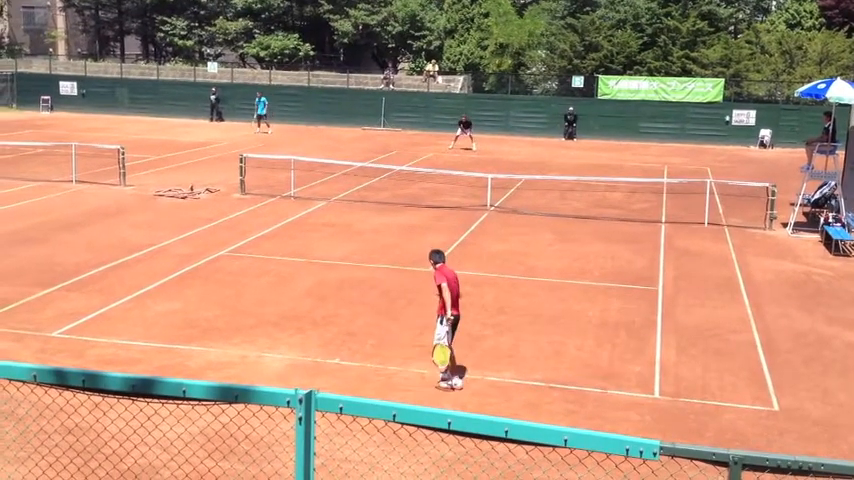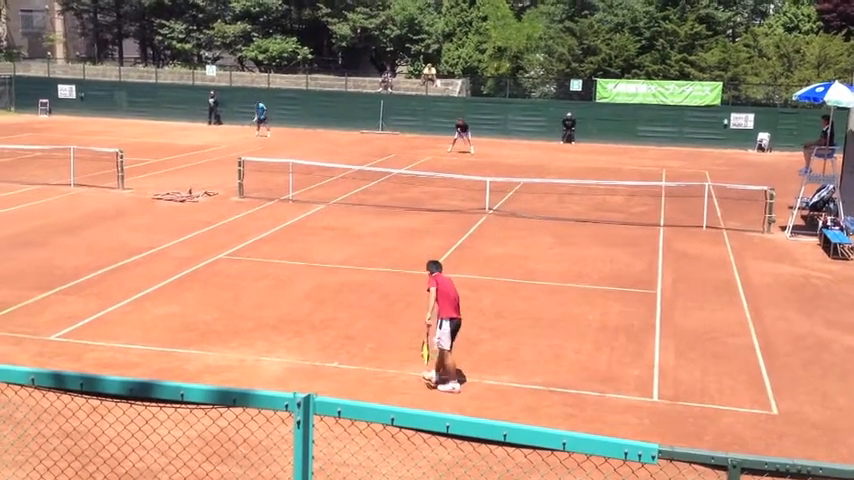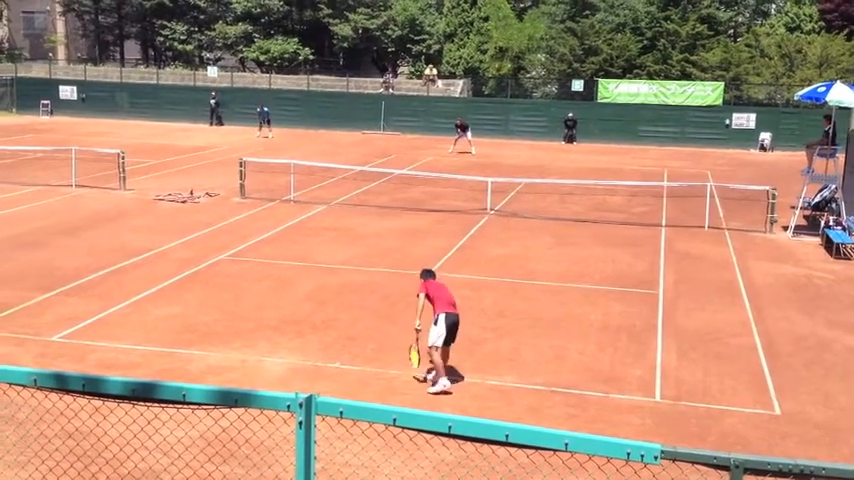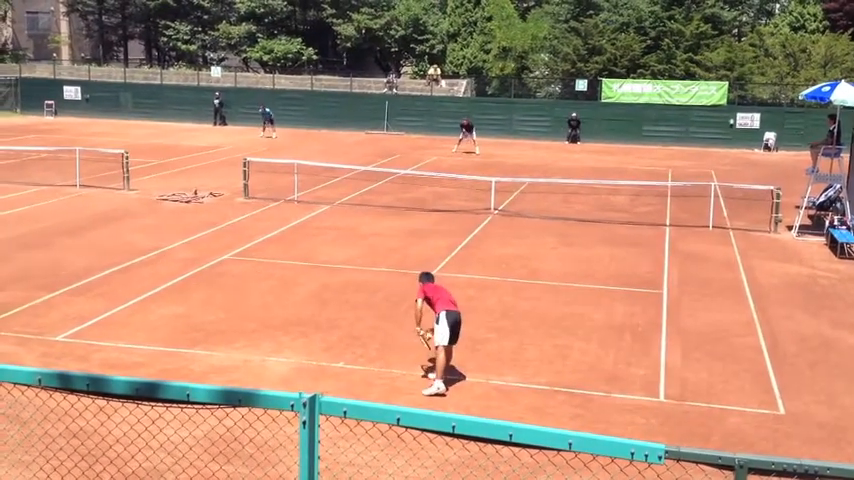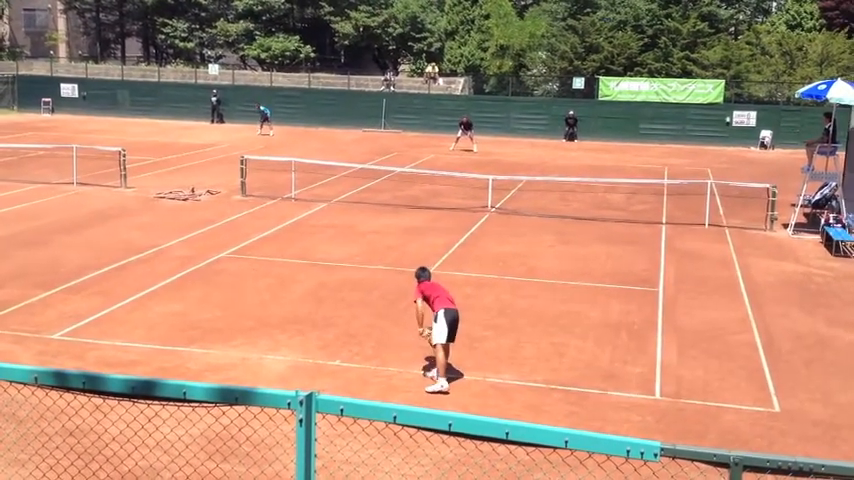
dt=0.4s
person 1, frame 1
left shoulder: (438, 273)
right shoulder: (452, 272)
left elbow: (445, 290)
left wrist: (448, 311)
left hip: (446, 315)
right hip: (456, 314)
right knee: (447, 346)
left ankle: (454, 380)
right ankle: (449, 374)
person 1, frame 2
left shoulder: (433, 279)
right shoulder: (447, 280)
left elbow: (433, 294)
left wrist: (429, 314)
left hip: (446, 319)
right hip: (456, 318)
left knee: (445, 351)
right knee: (442, 348)
left ankle: (454, 383)
right ankle: (435, 374)
person 1, frame 3
left shoulder: (424, 285)
right shoulder: (440, 285)
left elbow: (421, 299)
left wrist: (418, 320)
left hip: (443, 315)
right hip: (455, 316)
left knee: (432, 349)
right knee: (445, 347)
left ankle: (443, 380)
right ankle: (437, 374)
person 1, frame 4
left shoulder: (423, 288)
right shoulder: (439, 288)
left elbow: (419, 307)
left wrist: (418, 326)
right wrist: (435, 330)
left hip: (445, 314)
right hip: (456, 314)
left knee: (440, 349)
right knee: (448, 347)
left ankle: (439, 384)
right ankle: (439, 374)
person 1, frame 5
left shoulder: (420, 287)
right shoulder: (436, 285)
left elbow: (419, 307)
left wrist: (421, 328)
right wrist: (433, 332)
left hip: (443, 312)
right hip: (454, 312)
left knee: (438, 347)
right knee: (445, 345)
left ankle: (442, 382)
right ankle: (438, 372)
